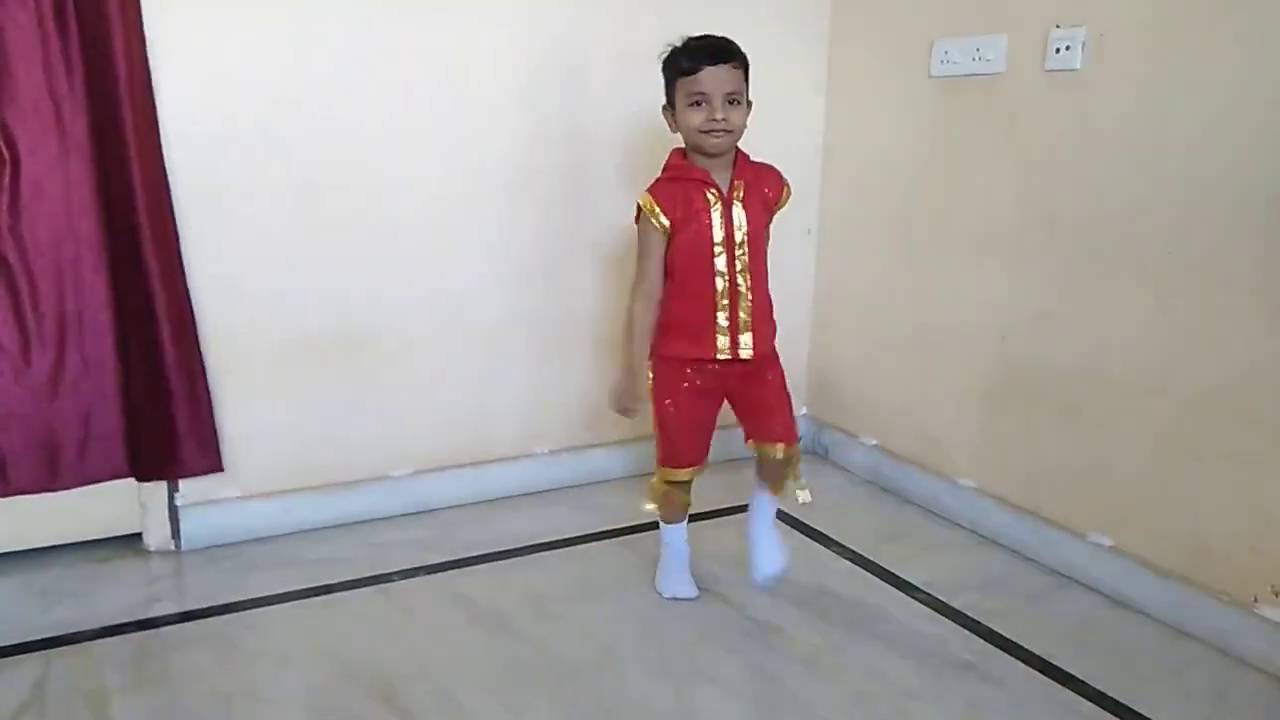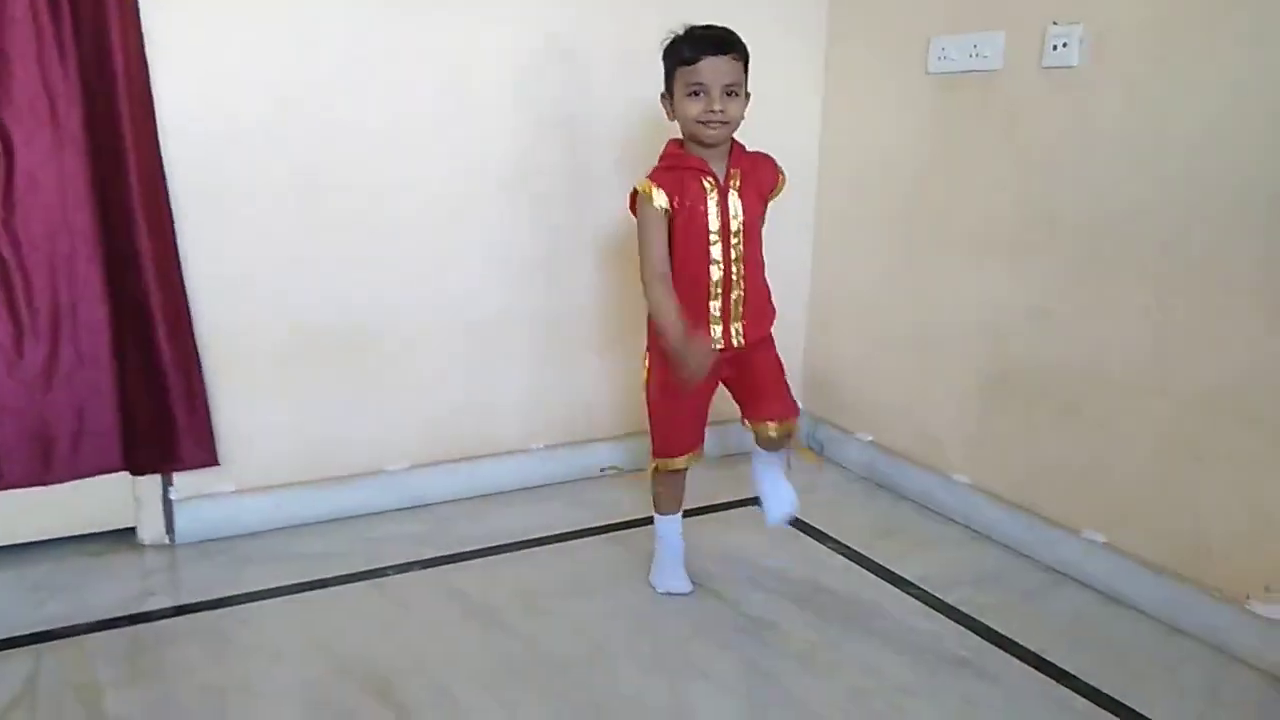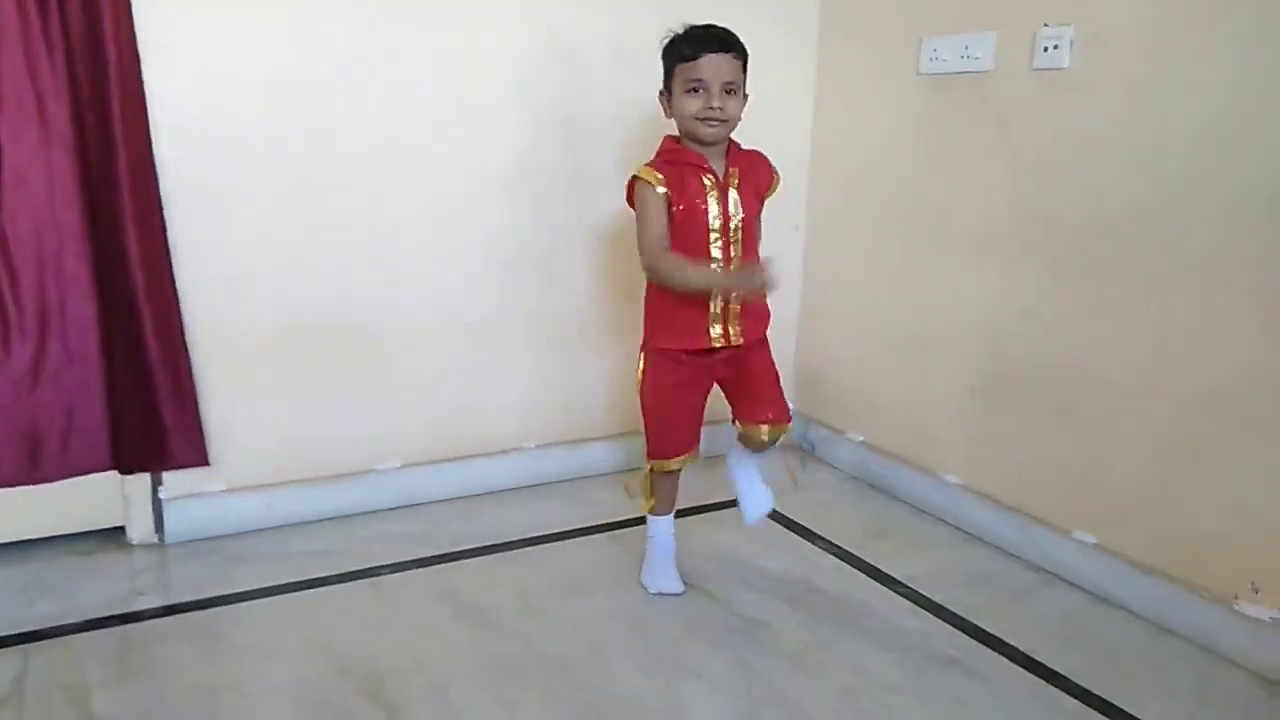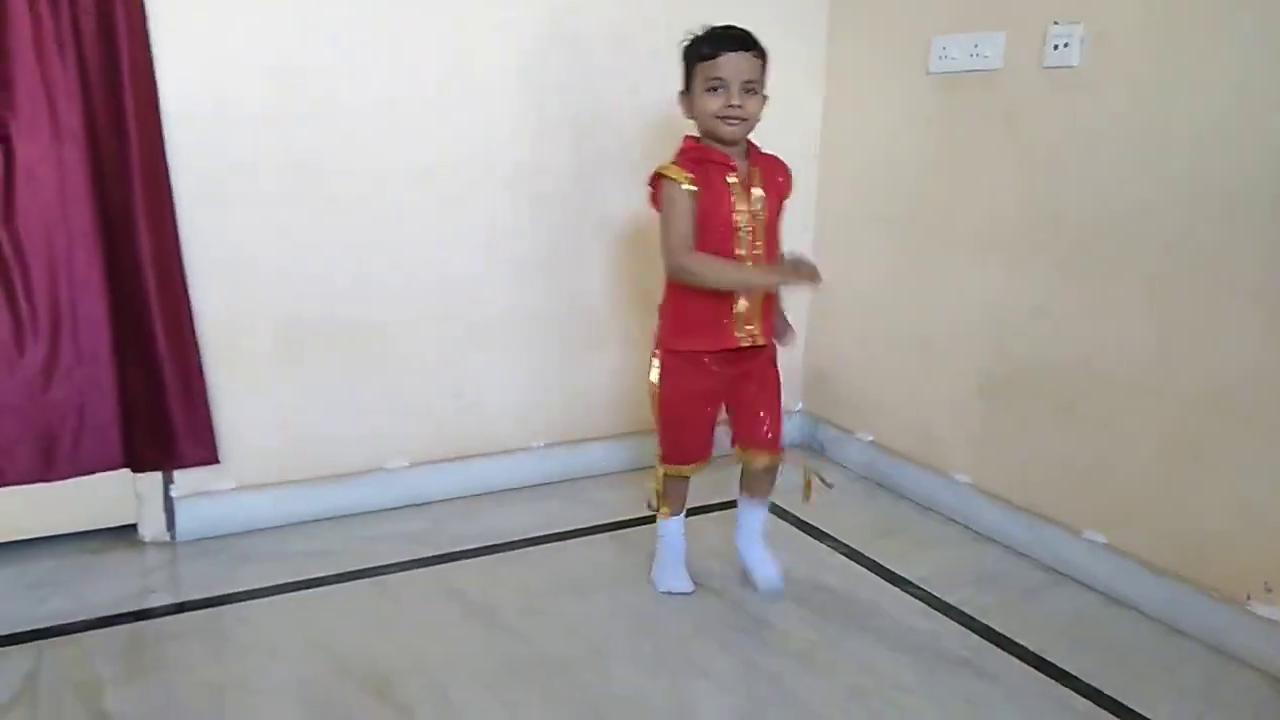
dt=0.1s
person 1, frame 1
left shoulder: (766, 186)
right shoulder: (662, 198)
right elbow: (647, 290)
right wrist: (631, 369)
left hip: (753, 347)
right hip: (684, 355)
left knee: (780, 445)
right knee: (679, 462)
left ankle: (763, 525)
right ankle: (674, 558)
person 1, frame 2
left shoulder: (762, 174)
right shoulder: (659, 186)
right elbow: (655, 274)
right wrist: (681, 342)
left hip: (750, 333)
right hip: (682, 344)
left knee: (778, 421)
right knee: (673, 452)
left ankle: (768, 467)
right ankle: (668, 551)
person 1, frame 3
left shoulder: (756, 171)
right shoulder: (657, 181)
right elbow: (657, 263)
right wrist: (727, 280)
left hip: (741, 333)
right hip: (674, 341)
left knee: (769, 421)
right knee: (668, 450)
left ankle: (748, 464)
right ankle: (660, 553)
person 1, frame 4
left shoulder: (773, 174)
right shoulder: (680, 179)
right elbow: (680, 262)
left wrist: (775, 309)
right wrist: (764, 276)
left hip: (755, 340)
right hip: (691, 344)
left knee: (764, 449)
right knee: (682, 456)
left ankle: (750, 538)
right ankle: (669, 551)
